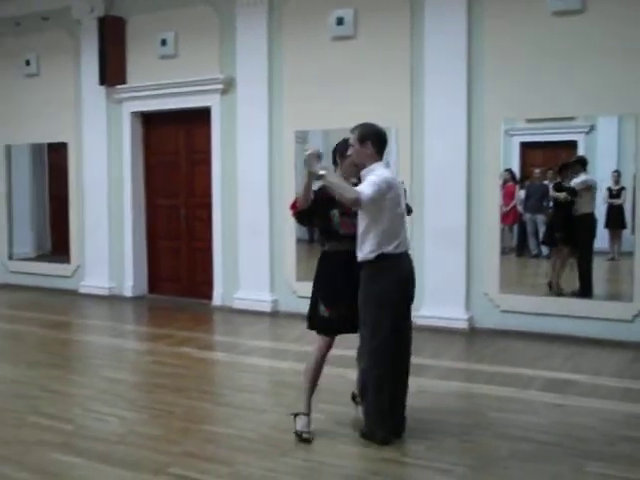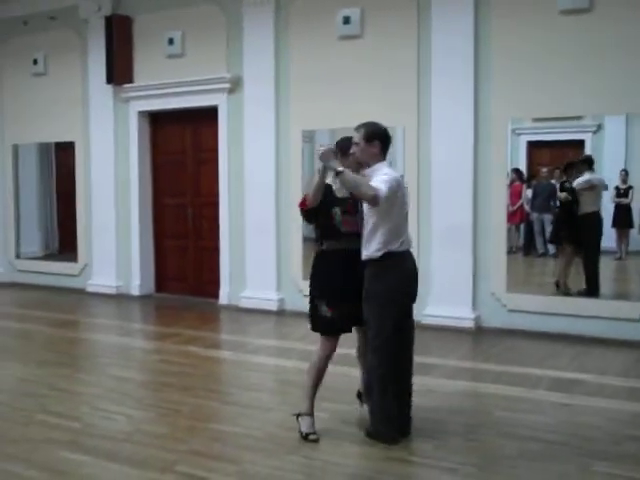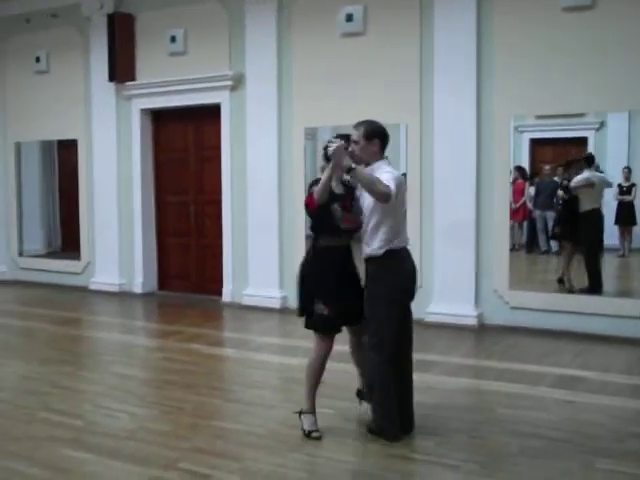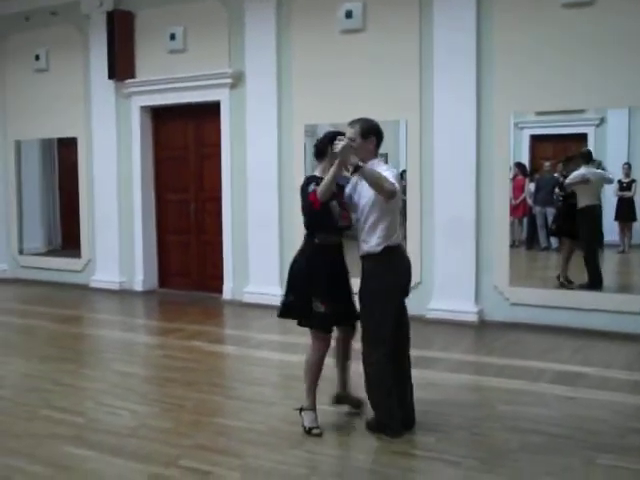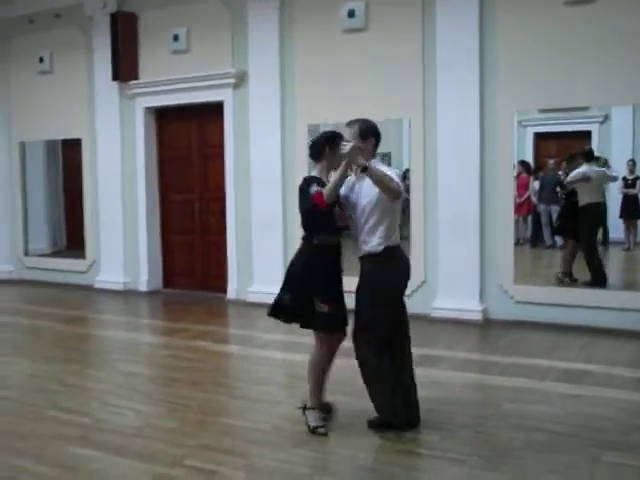
dt=0.1s
person 1, frame 1
left shoulder: (379, 180)
right shoulder: (384, 178)
left elbow: (354, 199)
left wrist: (321, 172)
left hip: (380, 271)
right hip: (400, 266)
left knee: (374, 349)
right knee: (398, 347)
left ankle: (378, 427)
right ankle: (394, 421)
person 1, frame 2
left shoulder: (387, 177)
right shoulder: (375, 178)
left elbow: (372, 198)
right elbow: (373, 204)
left wrist: (338, 169)
left hip: (385, 269)
right hip: (399, 266)
left knee: (379, 348)
right knee: (399, 347)
left ankle: (385, 426)
right ankle: (400, 421)
person 1, frame 3
left shoulder: (389, 175)
right shoulder: (371, 176)
left elbow: (383, 195)
right elbow: (363, 211)
left wrist: (347, 166)
left hip: (386, 267)
right hip: (395, 264)
left knee: (379, 345)
right knee: (398, 344)
left ankle: (387, 423)
right ankle: (403, 418)
person 1, frame 4
left shoulder: (384, 173)
right shoulder: (357, 180)
left elbow: (389, 193)
left wrist: (355, 163)
left hip: (383, 264)
right hip: (386, 263)
left knee: (375, 343)
right knee: (395, 341)
left ankle: (388, 417)
right ankle: (403, 414)
person 1, frame 5
left shoulder: (385, 173)
right shoulder: (352, 181)
left elbow: (395, 192)
left wrist: (361, 164)
left hip: (383, 264)
right hip: (382, 264)
left knee: (367, 340)
right knee: (395, 340)
left ankle: (391, 414)
right ankle: (407, 412)
person 2, frame 1
right shoulder: (323, 194)
right elbow: (302, 215)
right wrist: (313, 177)
left hip: (359, 268)
right hip: (333, 270)
right knee: (325, 343)
right ankle: (304, 410)
person 2, frame 2
right shoulder: (323, 191)
right elbow: (308, 210)
right wrist: (323, 171)
left hip: (354, 266)
right hip: (330, 269)
left knee: (366, 334)
right knee: (329, 343)
left ankle: (367, 390)
right ankle: (306, 411)
person 2, frame 3
left shoulder: (351, 187)
right shoulder: (320, 186)
right elbow: (314, 205)
right wrist: (332, 167)
left hip: (344, 263)
right hip: (322, 266)
left knee: (358, 332)
right knee: (324, 341)
left ankle: (366, 387)
right ankle: (308, 409)
person 2, frame 4
left shoulder: (337, 183)
right shoulder: (312, 183)
right elbow: (315, 203)
right wrist: (338, 164)
left hip: (332, 262)
right hip: (316, 264)
left knee: (346, 330)
right knee: (321, 339)
left ankle: (343, 390)
right ankle: (308, 407)
person 2, frame 5
left shoulder: (330, 183)
right shoulder: (310, 184)
right elbow: (321, 203)
right wrist: (344, 167)
left hip: (328, 263)
right hip: (314, 265)
left knee: (335, 334)
right knee: (324, 338)
left ankle: (317, 398)
right ankle: (312, 405)
person 3, frame 1
left shoulder: (578, 181)
right shoulder: (591, 180)
left hip: (582, 220)
right hip: (588, 218)
left knee: (583, 255)
right knee: (585, 254)
left ankle: (585, 289)
right ankle: (585, 287)
person 3, frame 2
left shoulder: (581, 181)
right shoulder: (599, 179)
right elbow: (605, 187)
left hip: (586, 219)
right hip: (596, 217)
left knee: (588, 254)
right knee: (592, 253)
left ankle: (592, 289)
right ankle: (592, 287)
person 3, frame 3
left shoulder: (580, 179)
right shoulder: (601, 177)
right elbow: (610, 184)
left hip: (587, 216)
right hip: (597, 214)
left knee: (589, 252)
right knee: (595, 251)
left ankle: (594, 286)
right ankle: (595, 284)
person 3, frame 4
left shoulder: (576, 175)
right shoulder: (599, 173)
right elbow: (611, 180)
left hip: (585, 213)
right hip: (596, 210)
left knee: (589, 248)
right knee: (593, 246)
left ankle: (595, 281)
right ankle: (594, 279)
person 3, frame 5
left shoulder: (577, 173)
right shoulder: (601, 172)
right elbow: (615, 178)
left hip: (587, 210)
right hip: (599, 208)
left knee: (588, 246)
right knee: (590, 245)
left ankle: (599, 278)
right ankle: (597, 277)
person 4, frame 1
left shoulder: (556, 185)
right shoulder: (563, 185)
right elbow: (573, 193)
left hip: (555, 221)
right hip: (562, 222)
left knee: (556, 254)
right knee: (564, 254)
left ankle: (553, 282)
right ankle: (555, 283)
person 4, frame 2
left shoulder: (567, 184)
right shoulder: (566, 184)
right elbow: (572, 194)
left hip: (569, 221)
right hip: (564, 222)
left knee: (563, 253)
right knee: (568, 252)
left ankle: (560, 281)
right ankle: (562, 283)
person 4, frame 3
left shoulder: (571, 182)
right shoulder: (565, 182)
right elbow: (566, 193)
left hip: (571, 218)
right hip: (566, 219)
left knee: (566, 250)
right knee: (568, 250)
left ankle: (563, 277)
right ankle: (566, 280)
person 4, frame 4
right shoulder: (563, 177)
right elbow: (562, 189)
left hip: (573, 215)
right hip: (565, 215)
left knee: (570, 246)
right knee: (567, 246)
left ankle: (563, 274)
right ankle: (562, 277)
person 4, frame 5
right shoulder: (567, 176)
right elbow: (563, 187)
left hip: (577, 213)
right hip: (568, 213)
left knee: (575, 244)
right knee: (570, 244)
left ankle: (568, 272)
right ankle: (562, 273)
